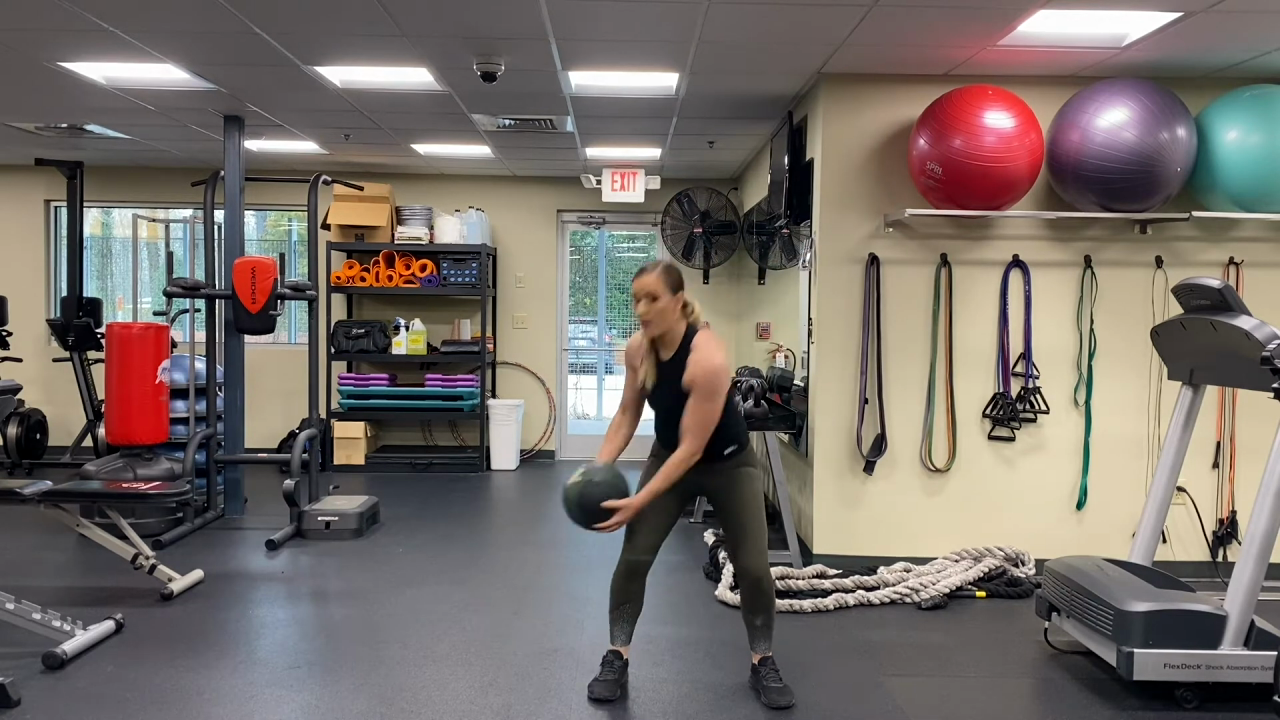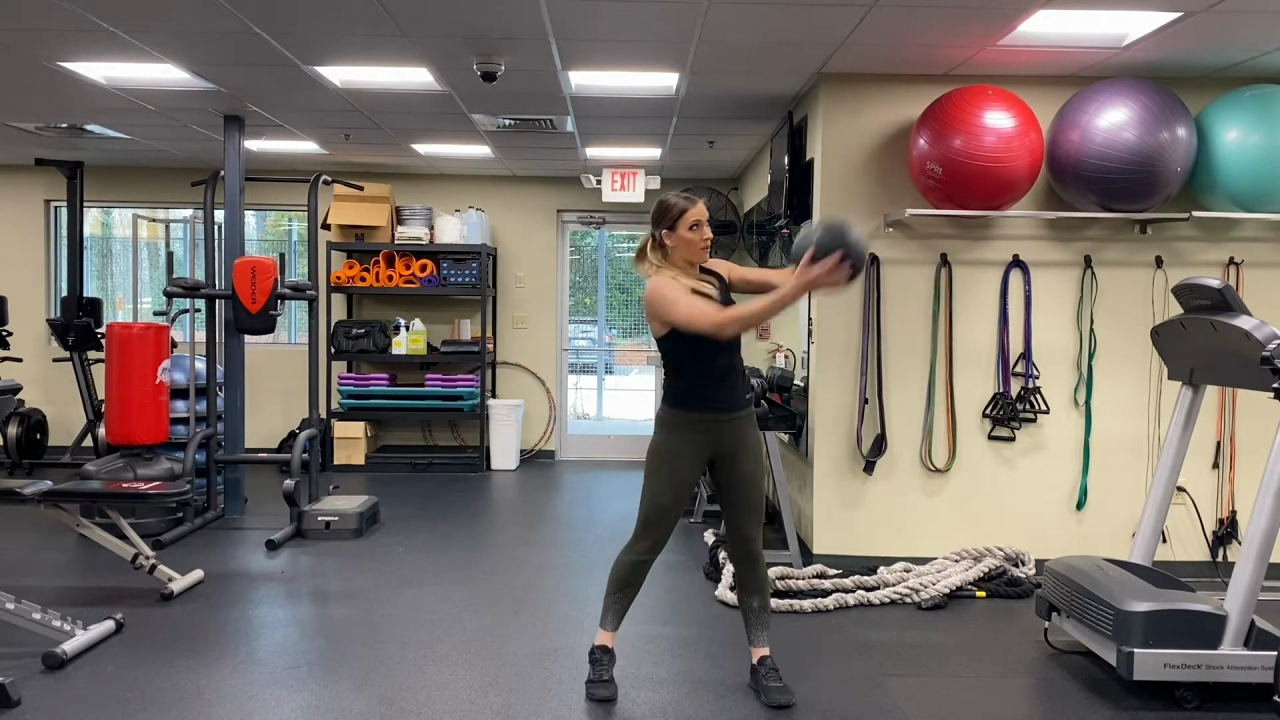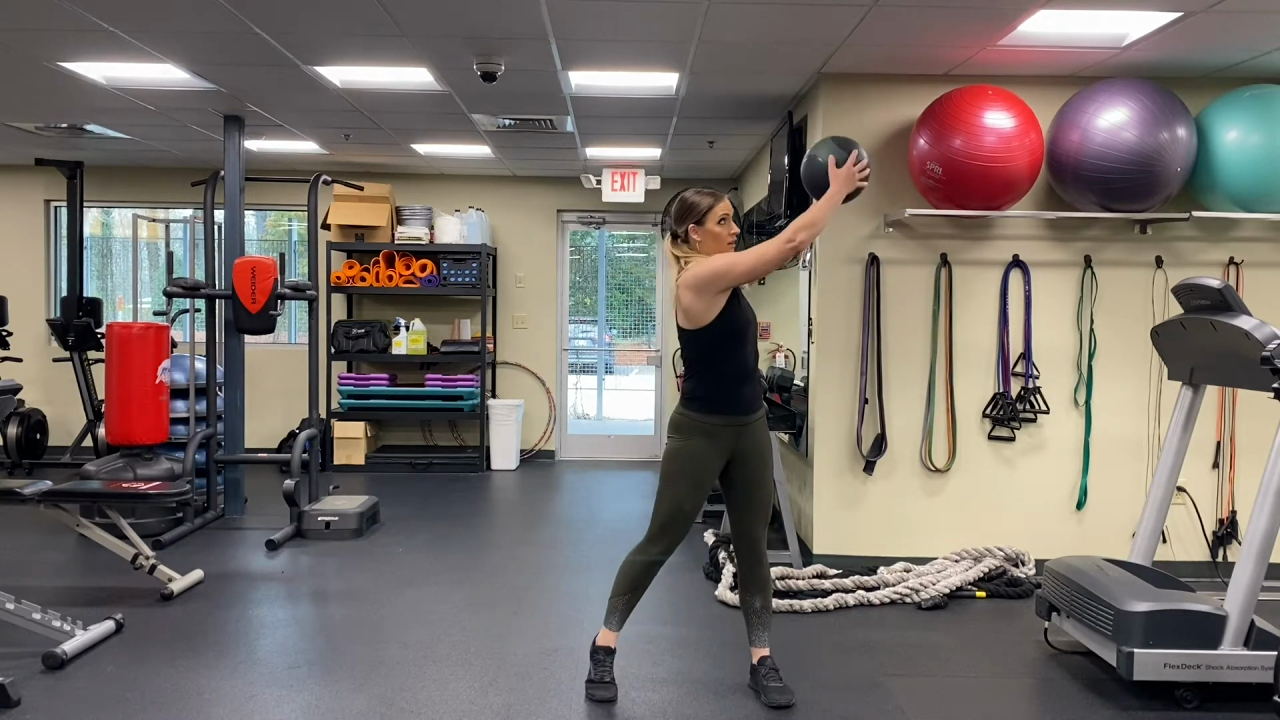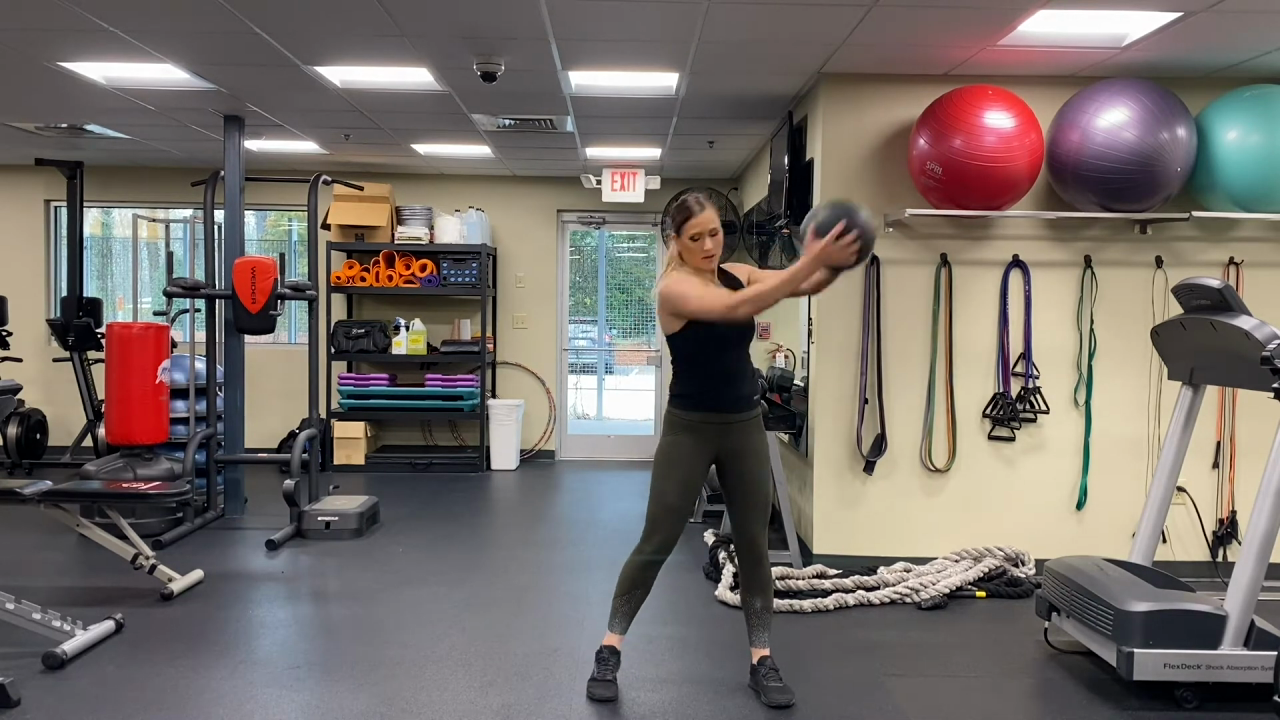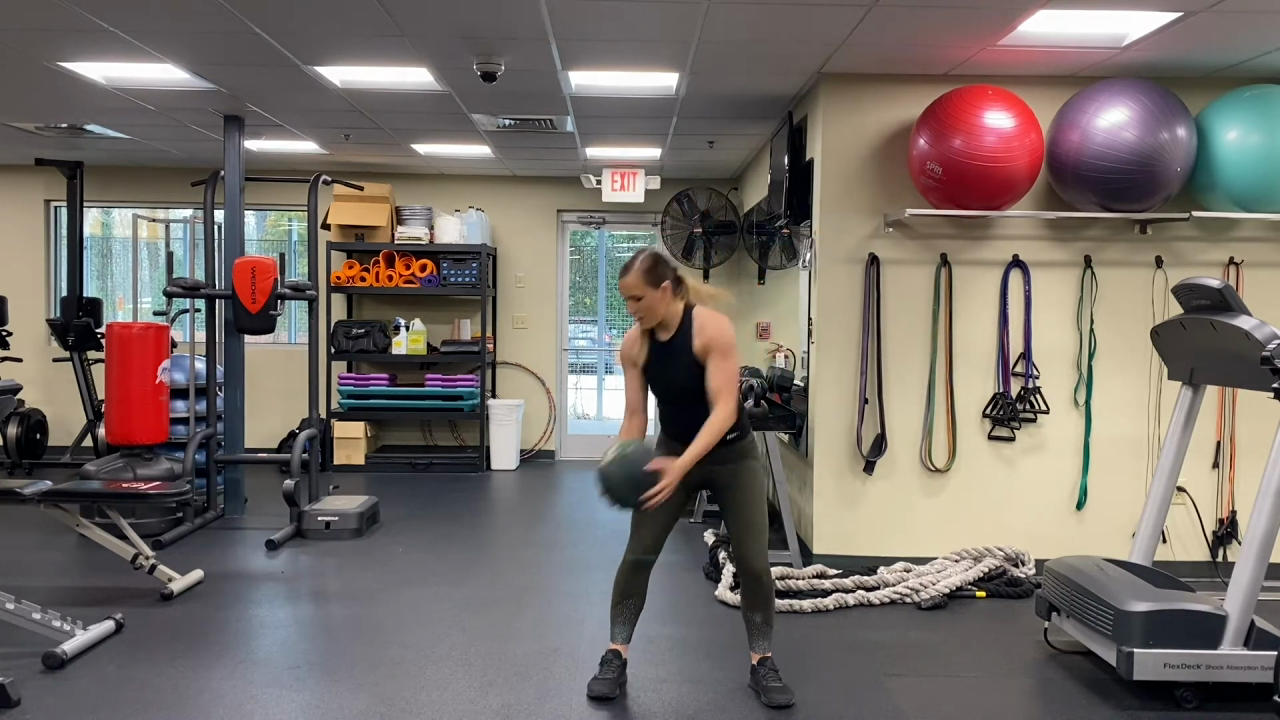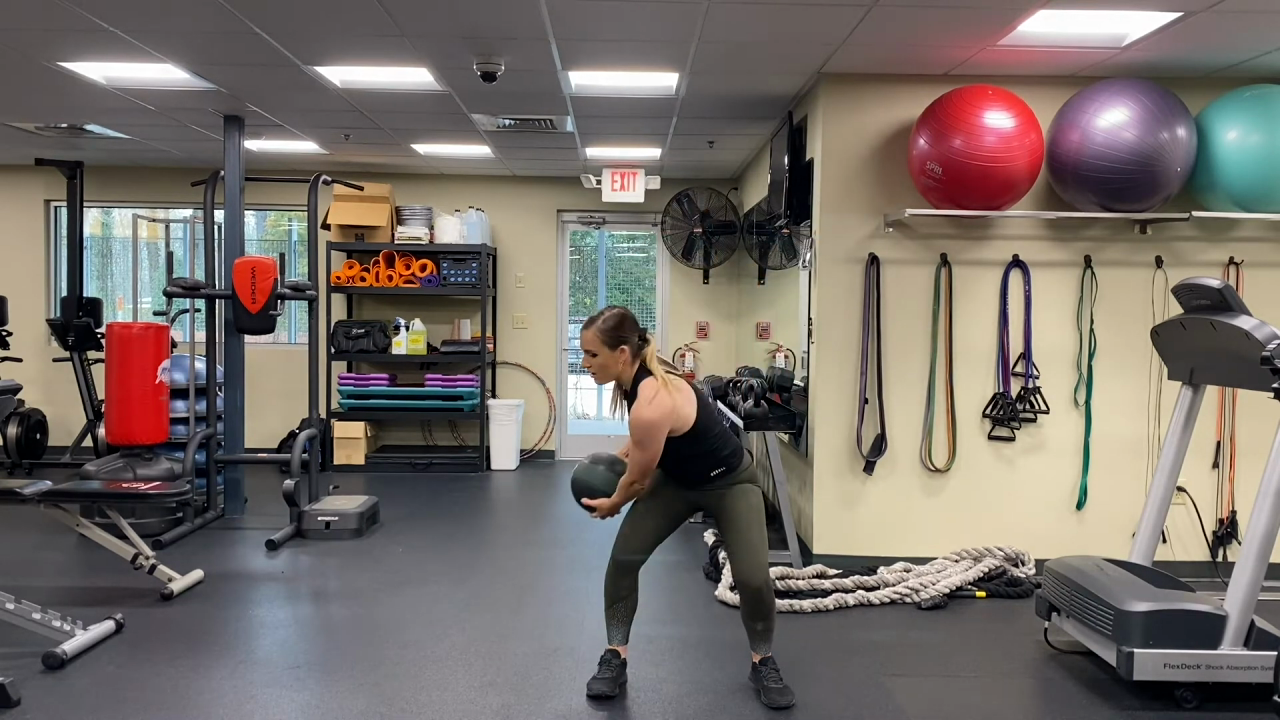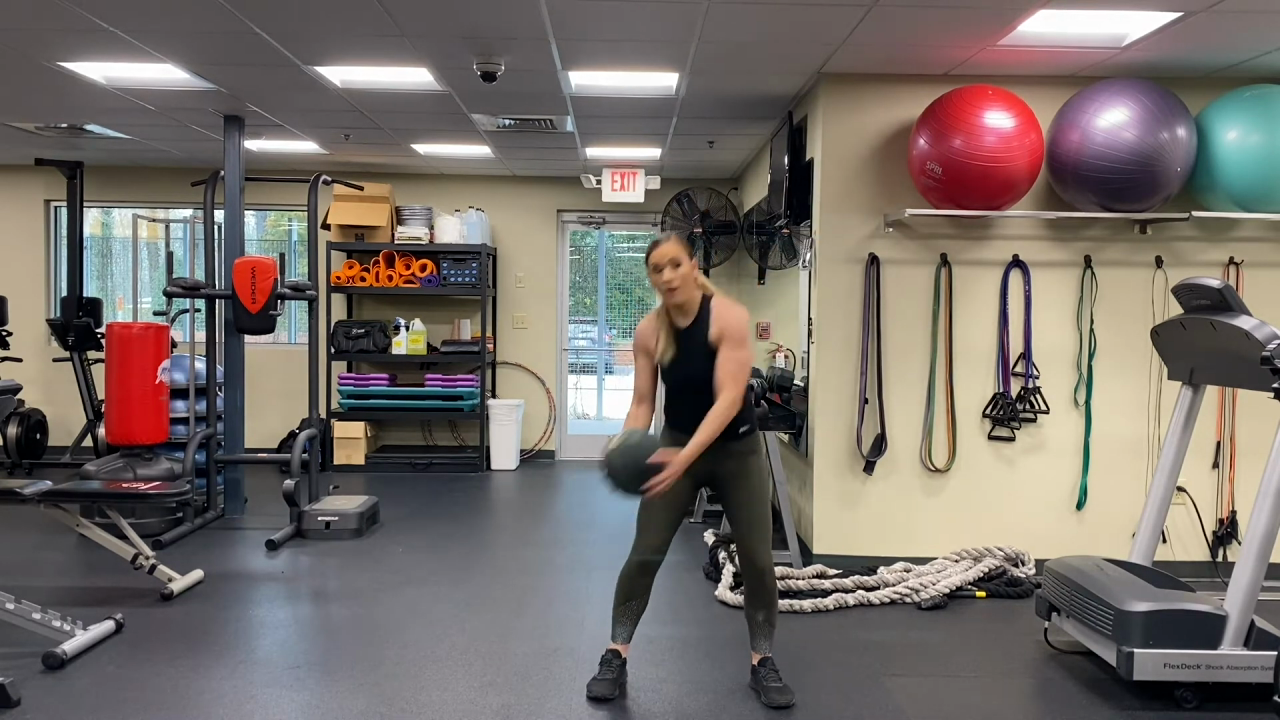
dt=0.3s
person 1, frame 1
left shoulder: (707, 361)
right shoulder: (638, 350)
left elbow: (691, 451)
right elbow: (627, 412)
left wrist: (638, 502)
right wrist: (598, 468)
left hip: (727, 464)
right hip: (669, 460)
left knee: (754, 568)
right knee: (634, 557)
left ankle: (762, 661)
right ankle: (616, 656)
person 1, frame 2
left shoulder: (719, 273)
right shoulder: (661, 288)
left elbow: (775, 280)
right elbow: (721, 324)
left wrist: (817, 271)
right wrist: (797, 288)
left hip: (738, 425)
right hip: (683, 428)
left knee: (748, 545)
right knee: (646, 541)
left ankle: (761, 659)
right ankle: (603, 648)
person 1, frame 3
left shoulder: (721, 273)
right shoulder: (701, 275)
left elbow: (786, 248)
right elbow: (788, 243)
left wrist: (835, 193)
right wrist: (837, 190)
left hip: (749, 426)
right hip: (701, 430)
left knee: (753, 545)
right knee: (660, 542)
left ankle: (761, 658)
right ankle: (604, 645)
person 1, frame 4
left shoulder: (738, 274)
right shoulder: (674, 287)
left elbow: (799, 285)
right elbow: (735, 308)
left wrist: (834, 263)
right wrist: (804, 264)
left hip: (745, 426)
right hip: (690, 429)
left knee: (754, 544)
right knee: (656, 544)
left ankle: (761, 661)
right ankle: (609, 649)
person 1, frame 5
left shoulder: (712, 328)
right shoulder: (635, 344)
left elbow: (726, 410)
right elbow: (635, 415)
left wrist: (684, 464)
left hip: (732, 455)
right hip: (674, 452)
left knee: (753, 563)
right knee: (638, 555)
left ankle: (761, 660)
right ankle: (616, 656)
person 1, frame 6
left shoulder: (653, 404)
right shoulder: (634, 380)
left elbow: (640, 478)
left wrist: (612, 504)
right wrist: (615, 460)
left hip: (728, 482)
right hip: (675, 478)
left knee: (754, 579)
right knee: (624, 558)
left ankle: (762, 662)
right ankle: (615, 657)
person 1, frame 7
left shoulder: (728, 316)
right shoulder: (650, 331)
left elbow: (728, 402)
right elbow: (643, 401)
left wrist: (686, 457)
left hip: (738, 449)
right hip: (680, 443)
left knee: (757, 560)
right knee: (646, 553)
left ankle: (763, 661)
right ankle: (615, 655)
